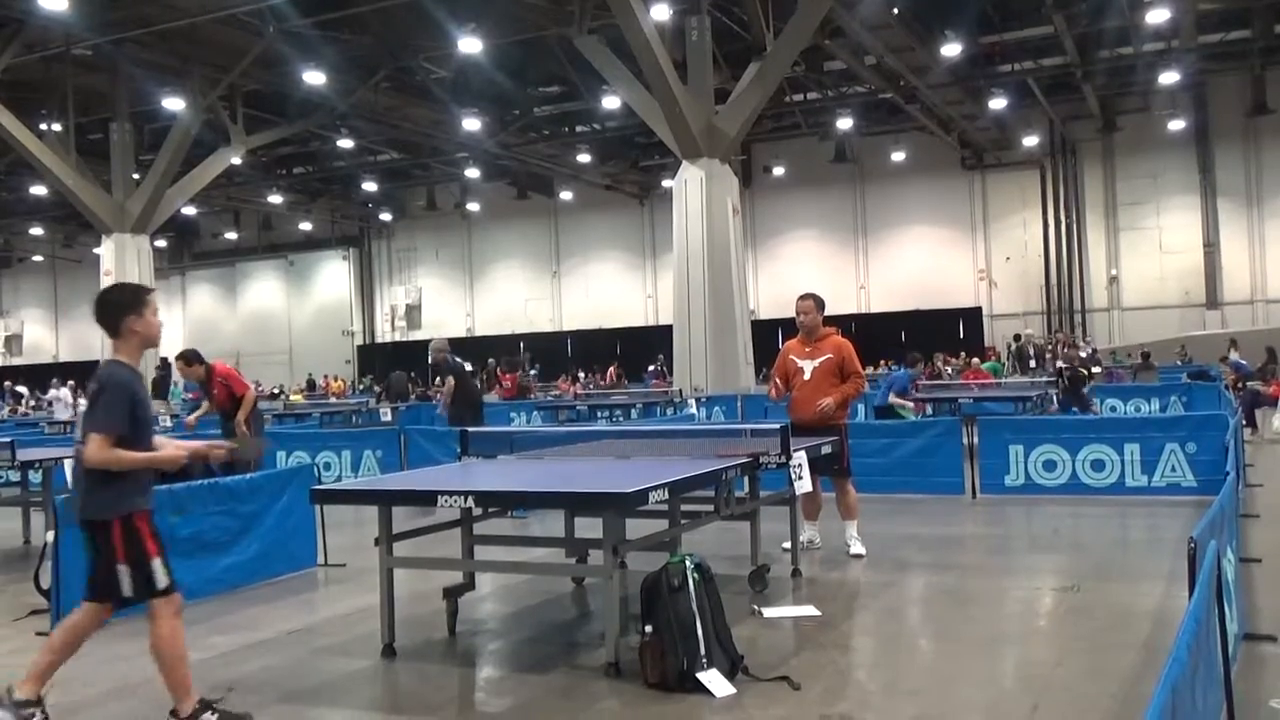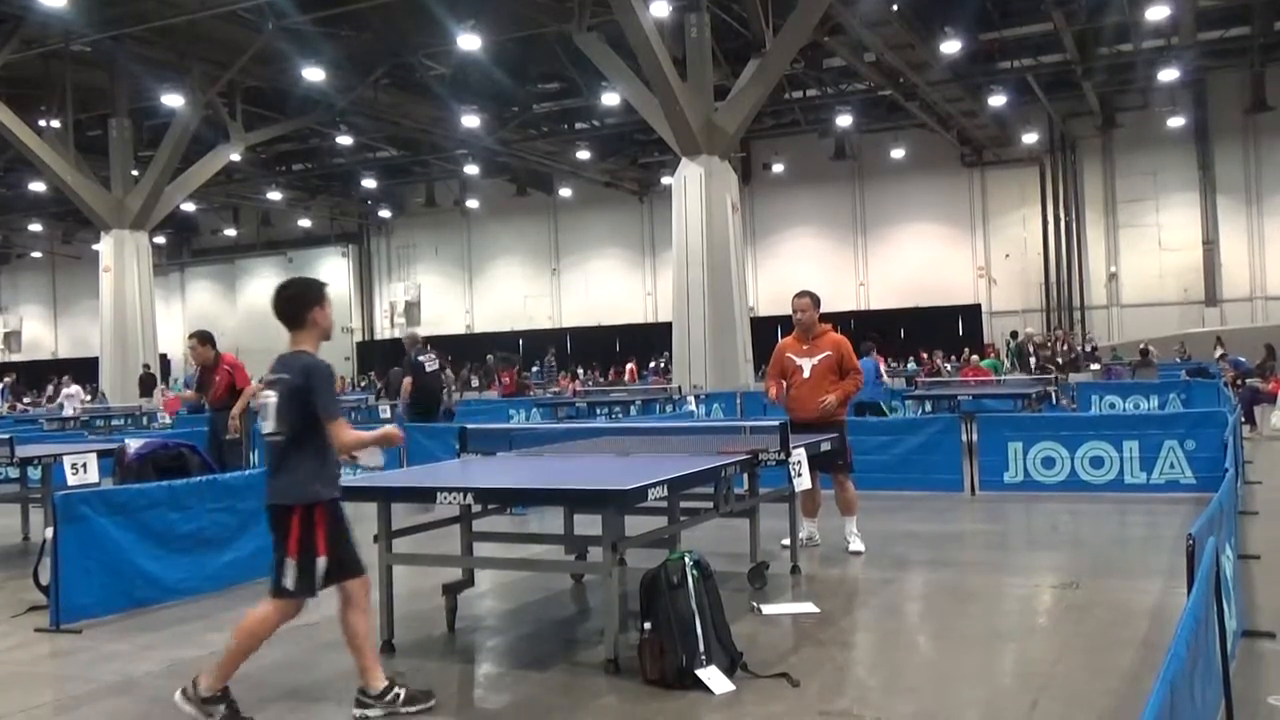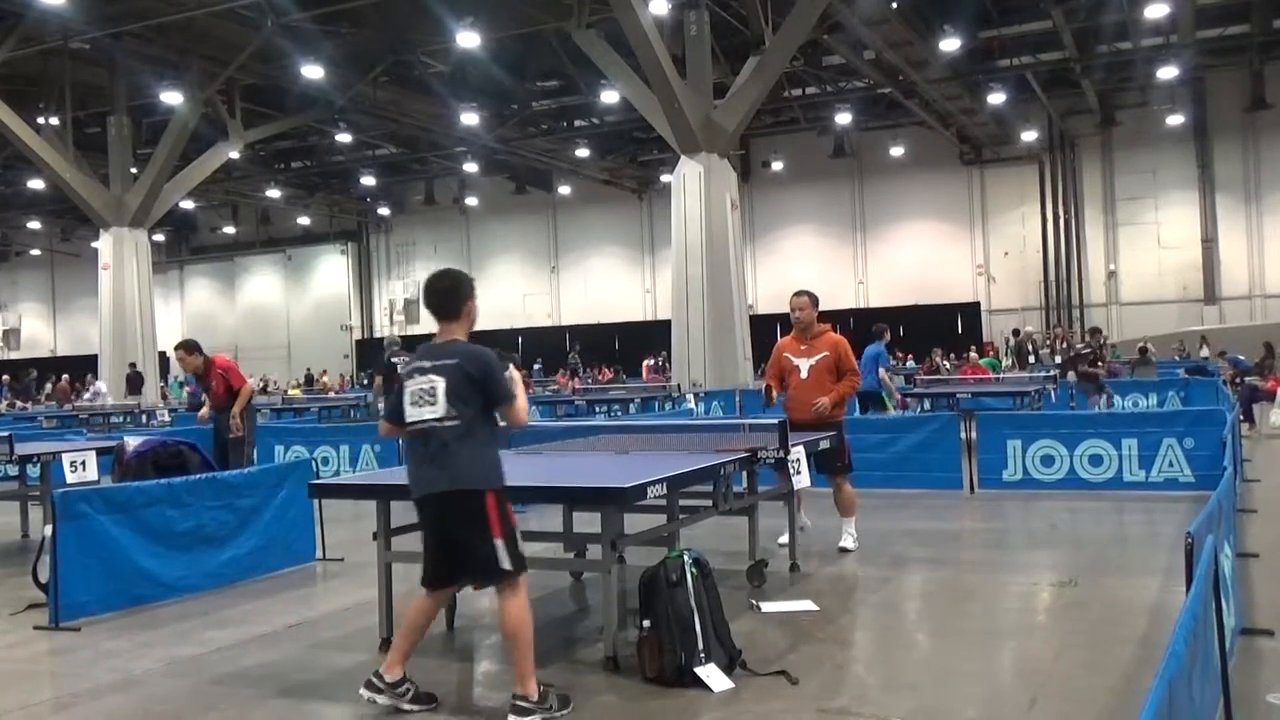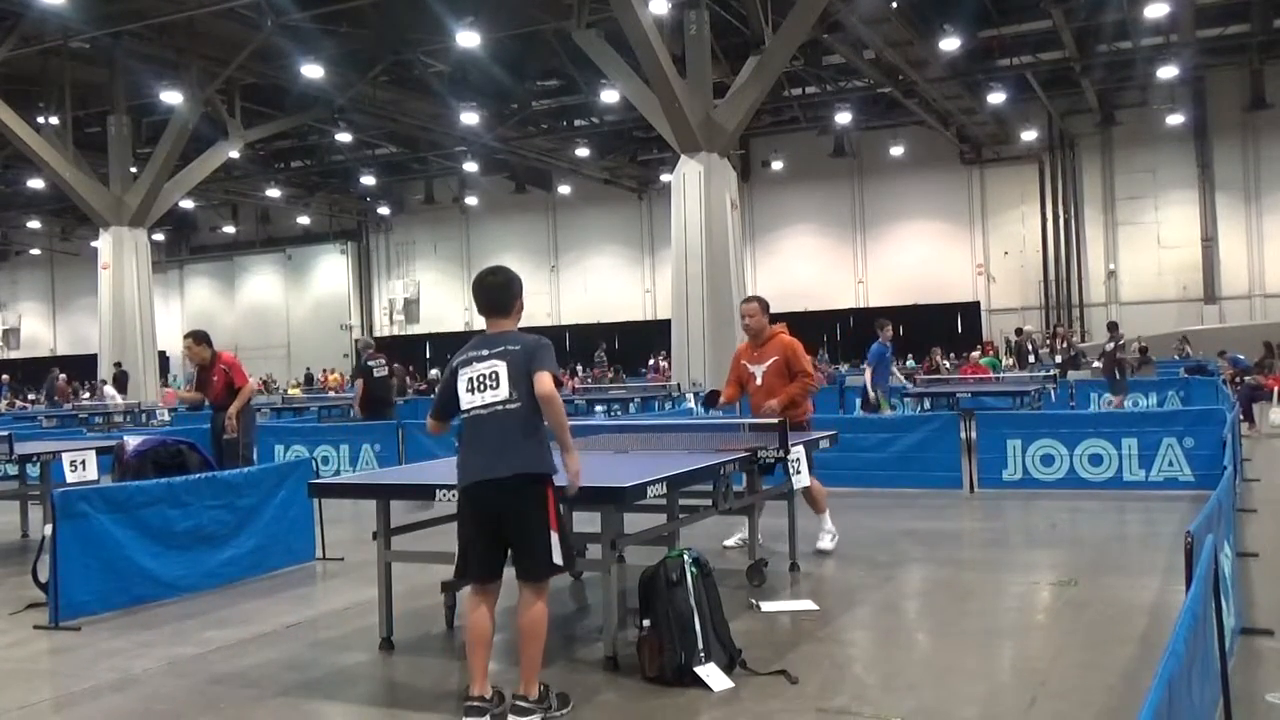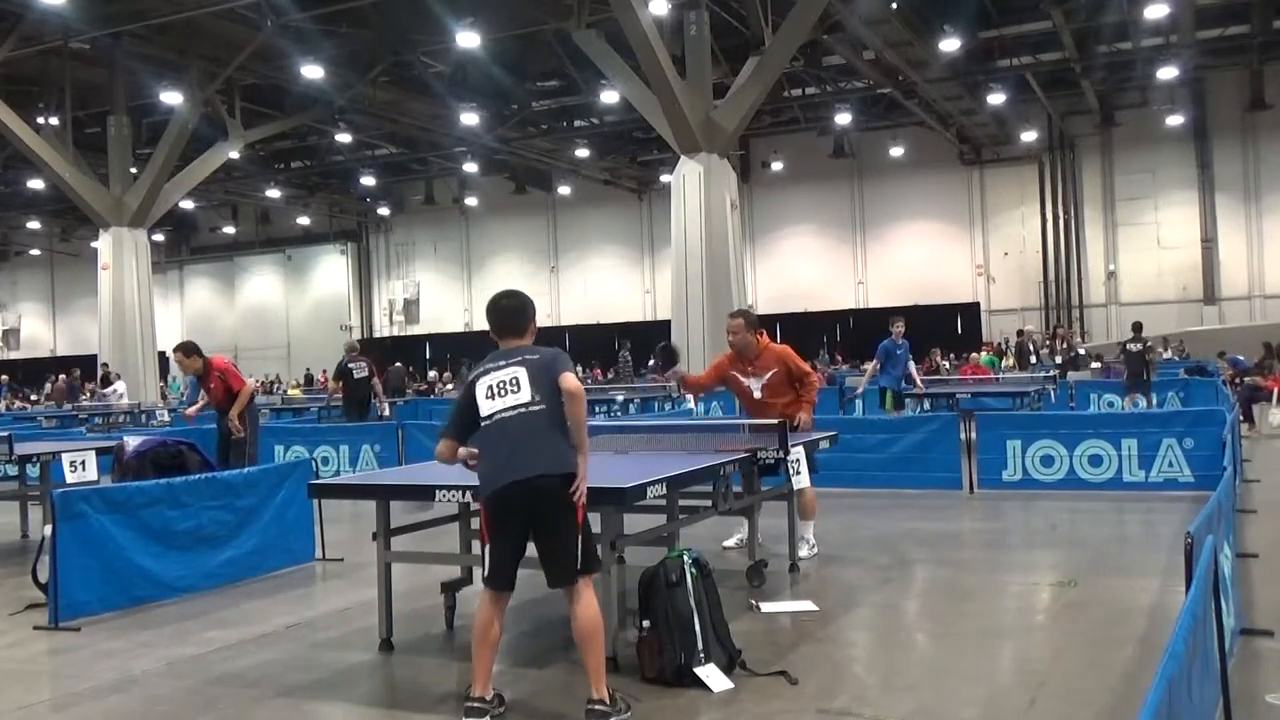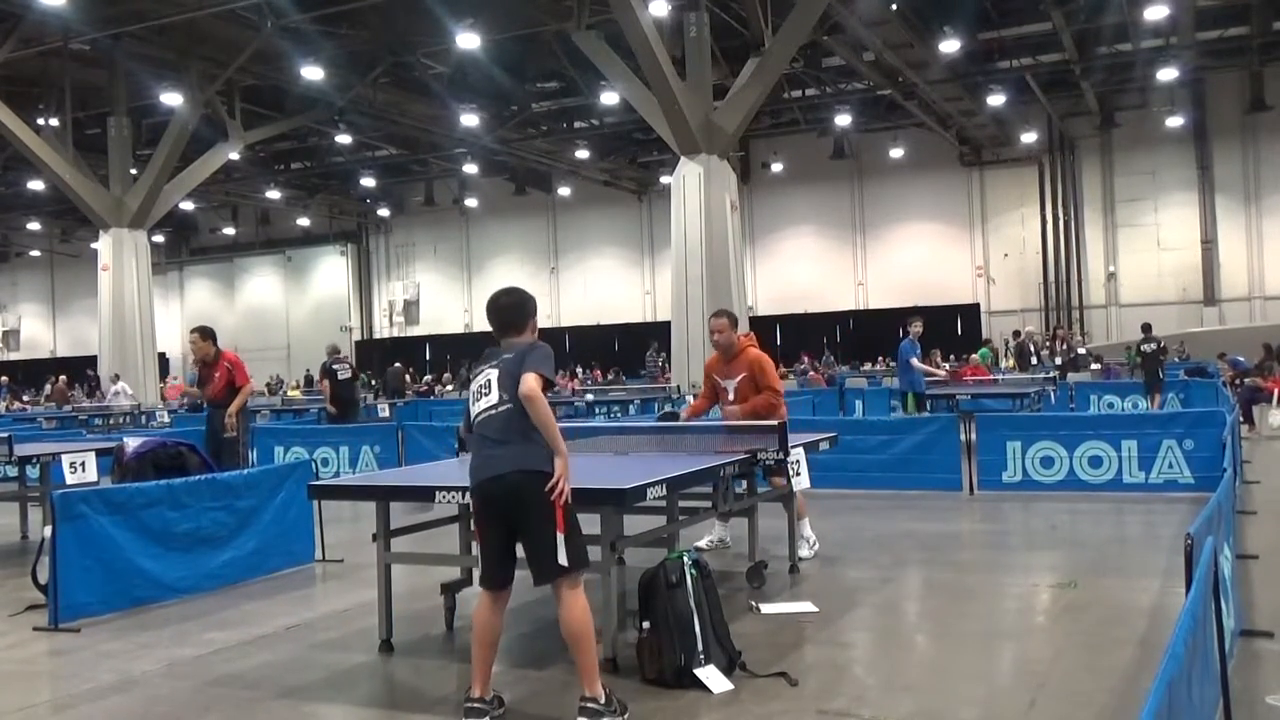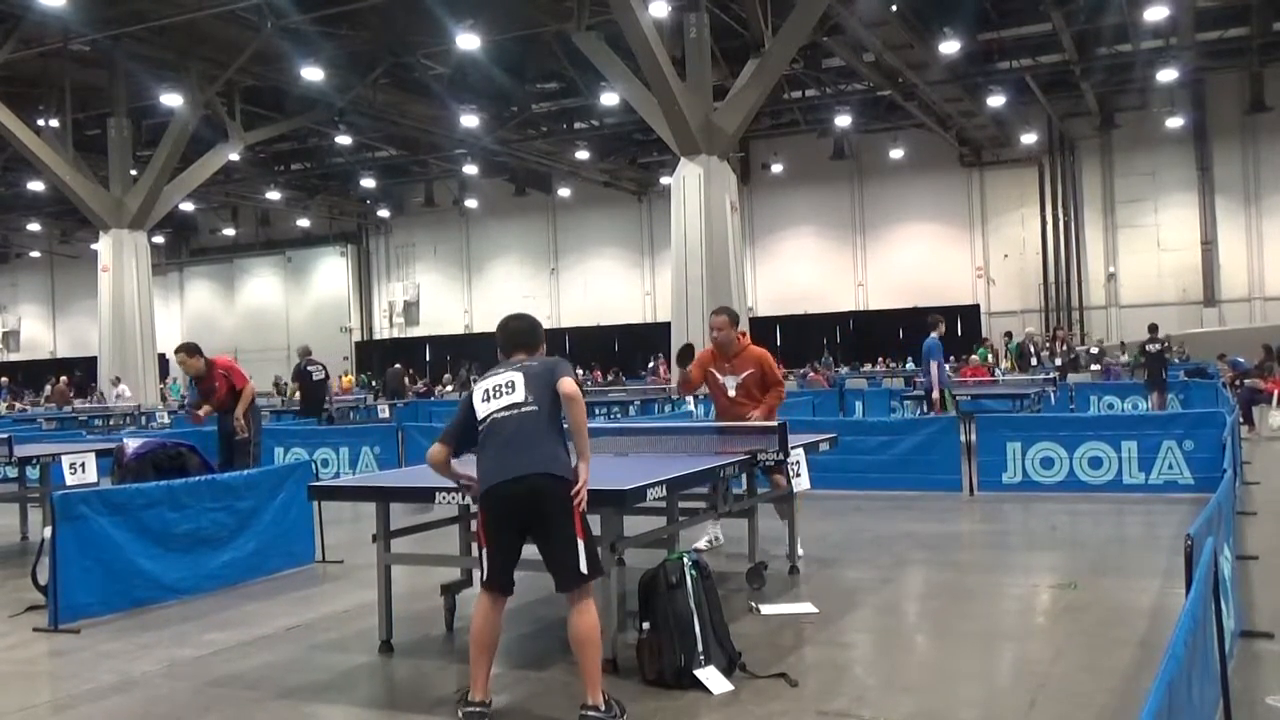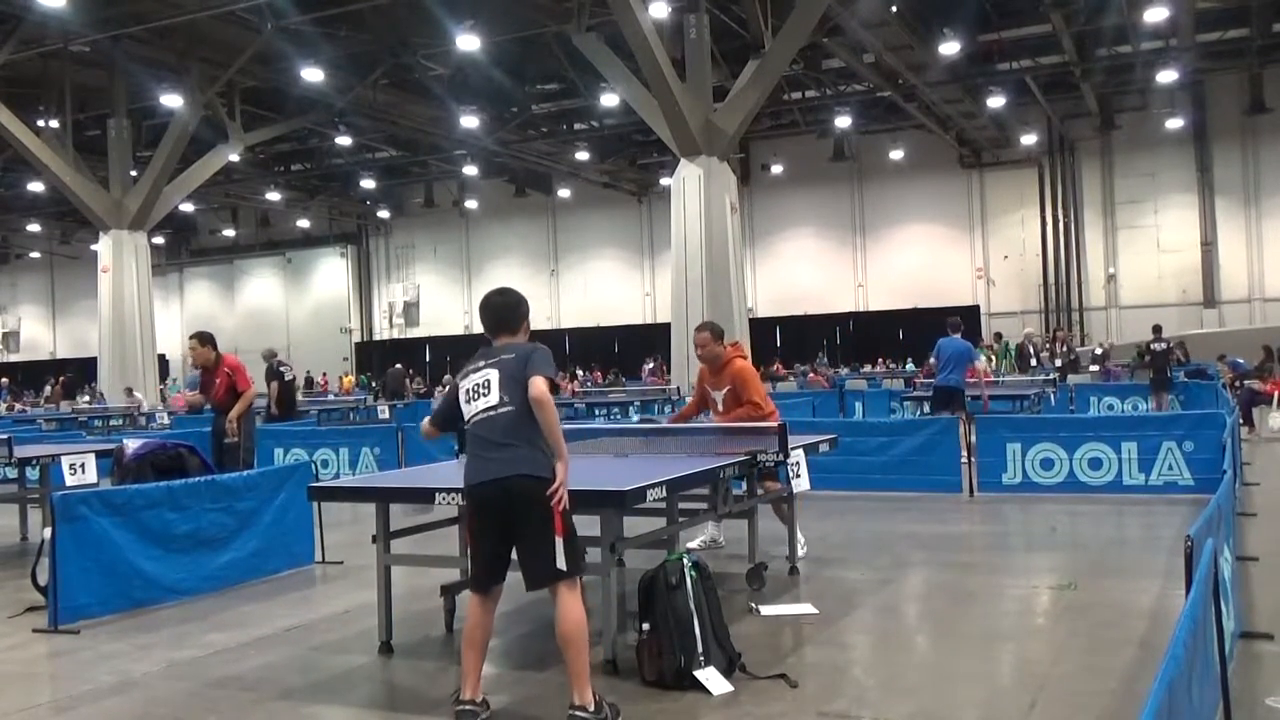
dt=0.5s
person 1, frame 1
left shoulder: (124, 377)
right shoulder: (118, 382)
right elbow: (95, 454)
left wrist: (192, 447)
right wrist: (161, 460)
left hip: (115, 510)
right hip: (119, 512)
left knee: (97, 609)
right knee: (166, 604)
person 1, frame 2
left shoulder: (280, 370)
right shoulder: (314, 370)
left elbow: (290, 436)
right elbow: (343, 438)
left wrist: (332, 446)
right wrist: (381, 435)
left hip: (307, 497)
right hip: (304, 501)
left knee: (355, 587)
right knee: (285, 603)
person 1, frame 3
left shoulder: (411, 365)
right shoulder: (479, 359)
left elbow: (387, 428)
right elbow: (517, 418)
right wrist: (516, 385)
left hip: (428, 491)
right hip: (473, 488)
left knee: (437, 588)
right knee: (512, 585)
left ankle: (388, 675)
person 1, frame 4
left shoulder: (461, 359)
right shoulder: (534, 346)
left elbow: (434, 425)
right elbow: (544, 391)
right wrist: (568, 449)
left hip: (474, 483)
right hip: (526, 478)
left knee: (482, 589)
right knee: (535, 586)
person 1, frame 5
left shoulder: (477, 378)
right shoulder: (551, 357)
left elbow: (444, 451)
right elbow: (573, 389)
left wrist: (470, 455)
right wrist: (582, 455)
left hip: (499, 487)
right hip: (553, 478)
left knee: (495, 590)
right knee: (580, 586)
person 1, frame 6
left shoulder: (480, 371)
right shoulder: (536, 351)
left elbow: (467, 431)
right elbow: (529, 390)
right wrist: (561, 453)
left hip: (484, 483)
right hip: (531, 476)
left knee: (493, 589)
right knee: (567, 583)
person 1, frame 7
left shoulder: (480, 386)
right shoulder: (551, 366)
left elbow: (436, 456)
right elbow: (570, 393)
left wrist: (460, 478)
right wrist: (584, 460)
left hip: (496, 489)
right hip: (549, 481)
left knee: (492, 592)
right knee: (579, 591)
person 1, frame 8
left shoulder: (467, 374)
right shoulder: (533, 353)
left elbow: (430, 428)
right elbow: (539, 394)
left wrist: (441, 413)
right wrist: (561, 458)
left hip: (480, 487)
right hip: (531, 480)
left knee: (483, 592)
right knee: (565, 587)
person 2, frame 1
left shoulder: (840, 345)
right shoulder: (789, 348)
left elbow: (857, 380)
right elbow: (779, 380)
left wrist: (836, 399)
right wrist: (776, 390)
left hip: (831, 425)
right hip: (799, 426)
left knee: (841, 481)
left ankle: (852, 536)
right ankle: (810, 534)
person 2, frame 2
left shoulder: (837, 342)
right shoulder: (784, 346)
left elbow: (855, 376)
right elbow: (773, 377)
left wrist: (837, 396)
right wrist: (773, 390)
left hip: (830, 422)
right hip: (798, 423)
left knee: (841, 477)
left ankle: (852, 534)
right ankle: (809, 532)
person 2, frame 3
left shoulder: (836, 342)
right shoulder: (783, 346)
left elbow: (852, 377)
right elbow: (773, 377)
left wrist: (832, 398)
right wrist: (772, 391)
left hip: (828, 423)
right hip: (793, 423)
left knee: (839, 479)
left ankle: (849, 532)
right ankle: (798, 522)
person 2, frame 4
left shoulder: (787, 344)
right shoulder: (741, 353)
left elbow: (807, 378)
right elbow: (735, 386)
left wrist: (781, 401)
right wrist: (723, 398)
left hip: (793, 422)
left ankle: (827, 529)
right ankle: (749, 531)
person 2, frame 5
left shoulder: (780, 354)
right shoulder: (727, 363)
left elbow: (809, 378)
right elbow: (702, 383)
left wrist: (806, 408)
right wrist: (683, 378)
left hip: (794, 425)
left ankle: (808, 539)
right ankle: (747, 532)
person 2, frame 6
left shoulder: (756, 358)
right shoulder: (712, 364)
left elbow: (774, 396)
right elbow: (706, 398)
left wrist: (742, 409)
right wrist: (688, 415)
left knee: (780, 482)
left ankle: (806, 536)
right ankle: (720, 534)
person 2, frame 7
left shoulder: (758, 356)
right shoulder: (706, 357)
left elbow: (778, 387)
right elbow: (688, 388)
left wrist: (763, 410)
right wrist: (685, 375)
left knee: (778, 479)
right ankle: (714, 533)
person 2, frame 8
left shoulder: (741, 369)
right shoulder: (704, 372)
left elbow: (756, 408)
right elbow: (698, 404)
left wrist: (724, 419)
right wrist: (675, 418)
left knee: (770, 485)
left ankle: (797, 537)
right ankle: (714, 534)
